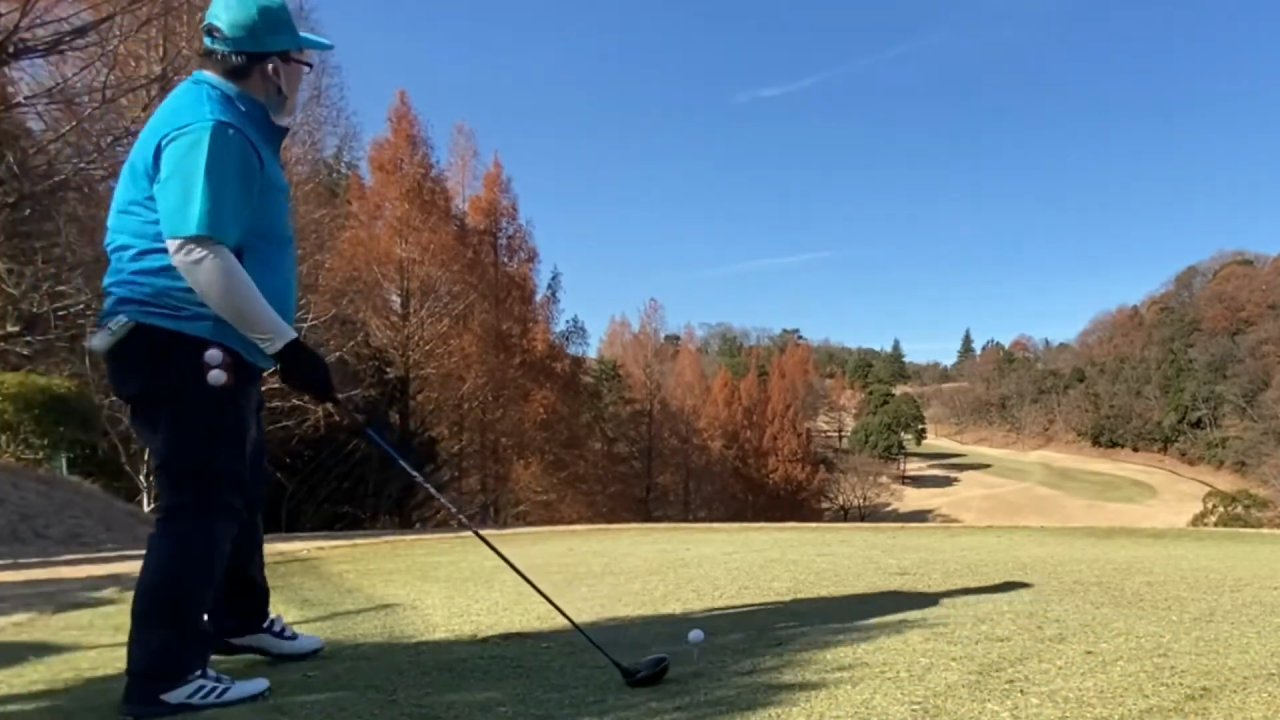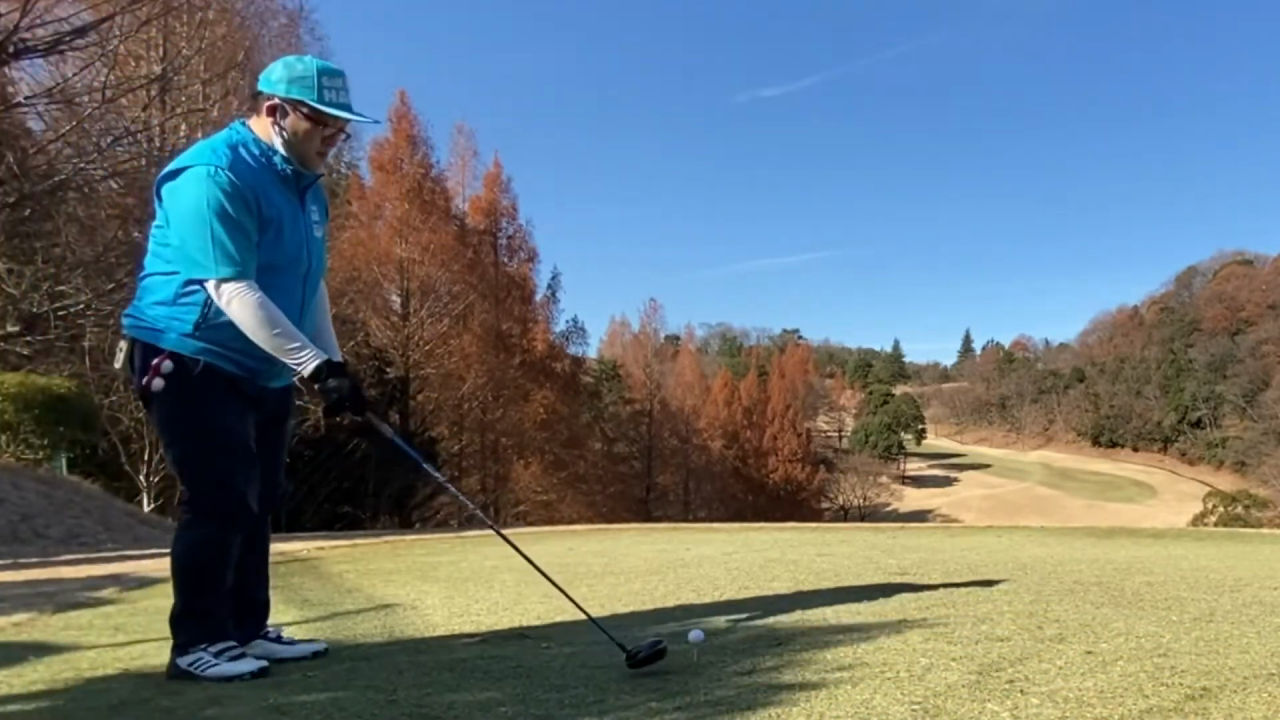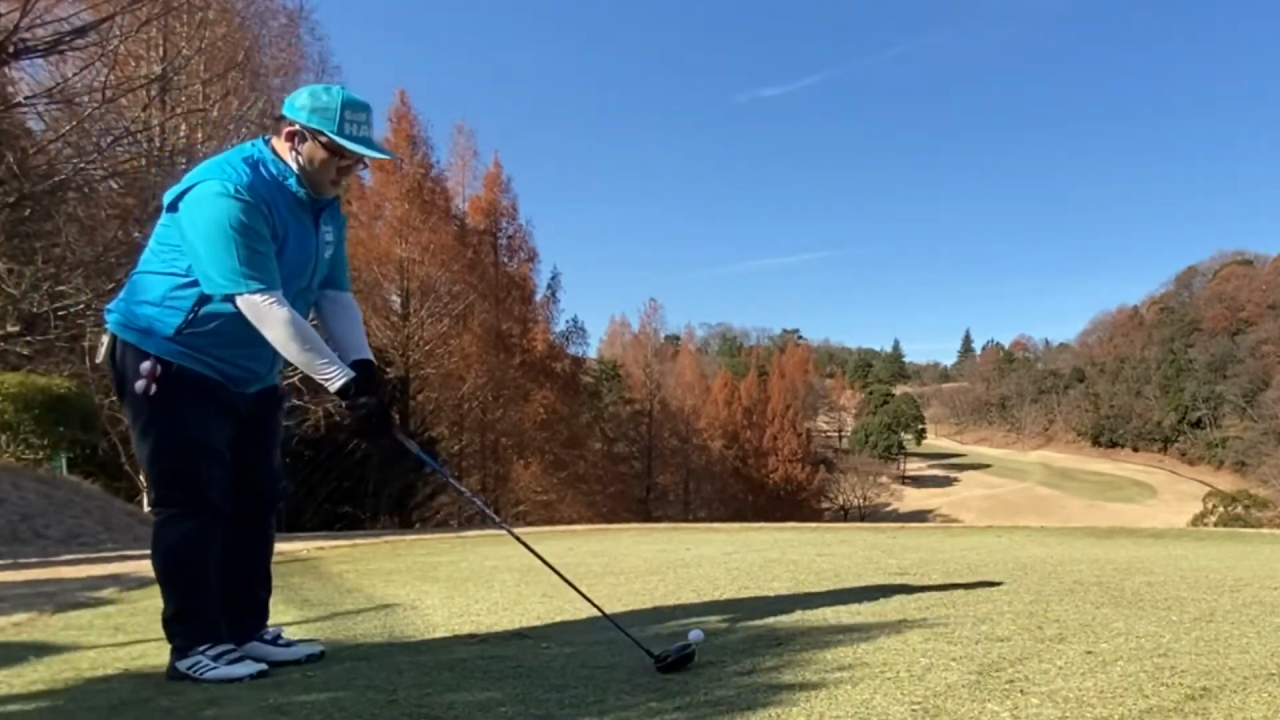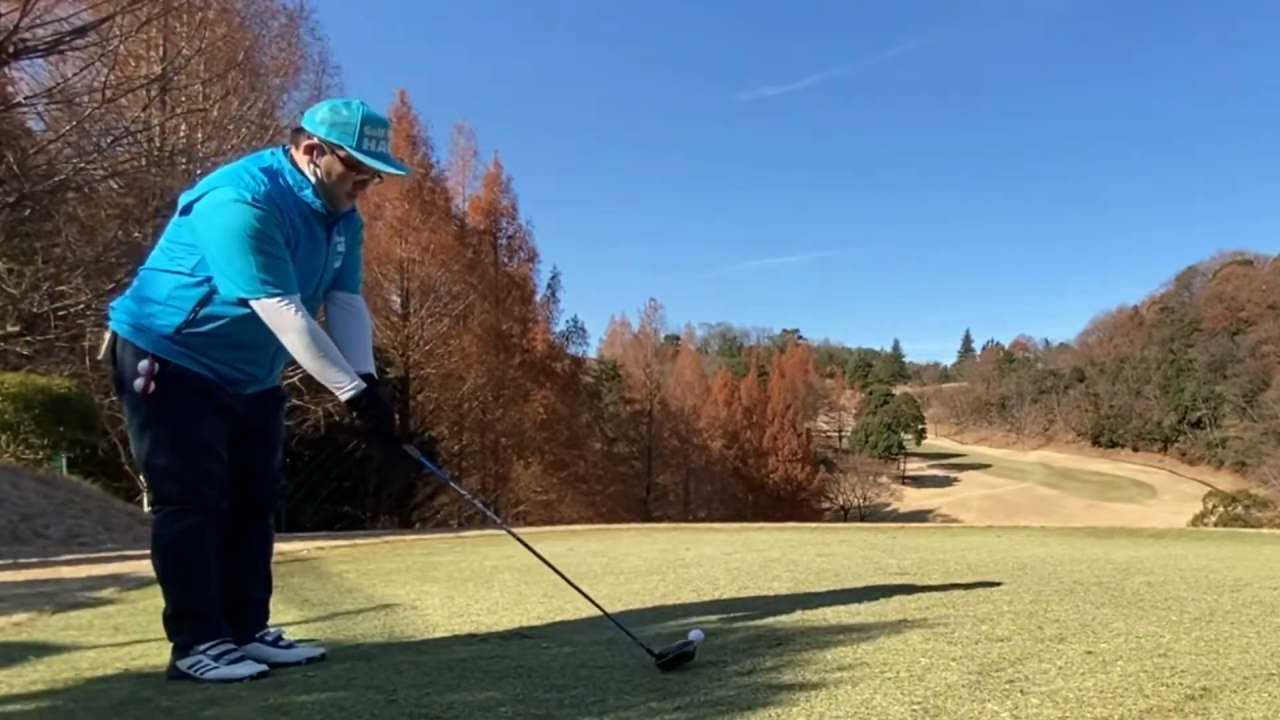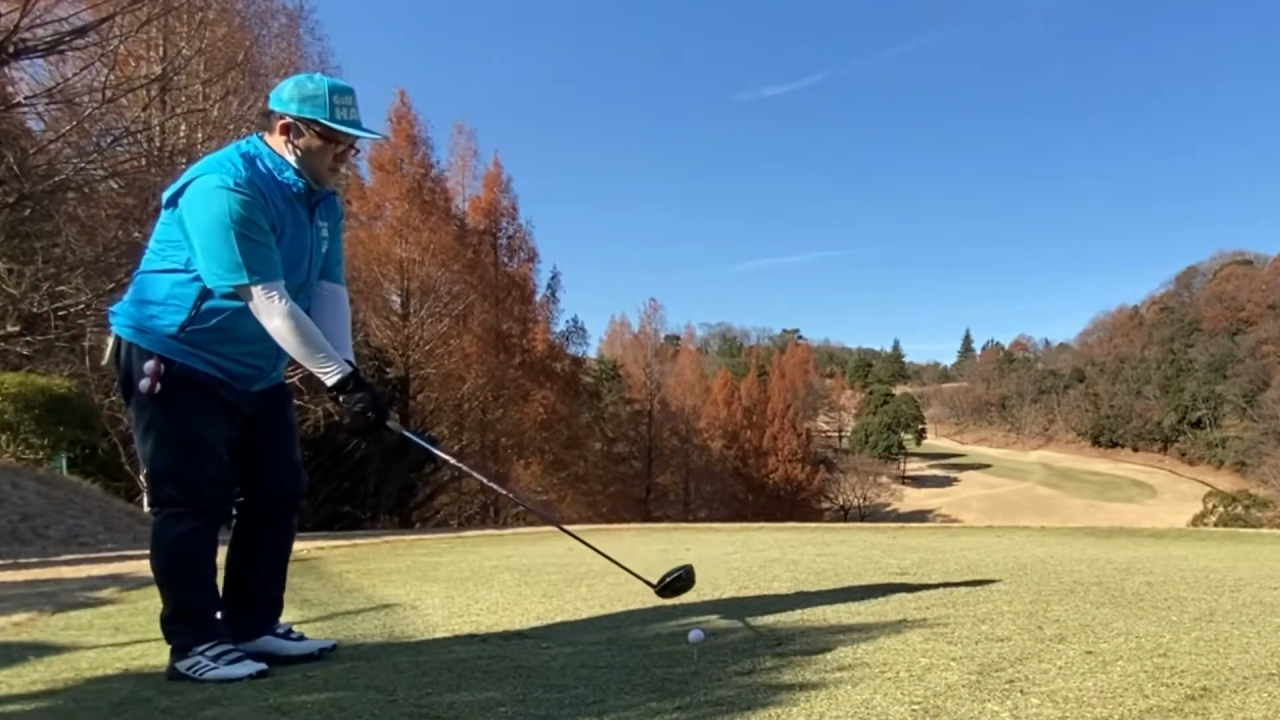
dt=0.5s
person 1, frame 1
left shoulder: (228, 126)
right shoulder: (208, 129)
right elbow: (198, 254)
left wrist: (275, 347)
right wrist: (286, 346)
left hip: (211, 348)
right hip: (180, 347)
left knee: (234, 492)
right knee: (199, 504)
left ankle: (239, 620)
person 1, frame 2
left shoulder: (303, 185)
right shoulder: (214, 175)
left elbow: (308, 284)
right elbow: (234, 291)
left wrist: (331, 362)
right wrist: (315, 366)
left hip: (261, 372)
right hip: (190, 362)
left knee: (254, 502)
right knee: (220, 500)
left ankle: (244, 629)
right ankle: (197, 641)
person 1, frame 3
left shoulder: (325, 207)
right shoulder: (228, 192)
left elbow: (334, 294)
right elbow: (265, 306)
left wrist: (363, 366)
right wrist: (343, 383)
left hip: (248, 375)
right hip: (170, 363)
left knee: (255, 500)
right knee: (193, 503)
left ankle: (244, 630)
right ankle: (195, 644)
person 1, frame 4
left shoulder: (342, 217)
right shoulder: (242, 200)
left elbow: (346, 302)
right elbow: (284, 314)
left wrist: (367, 380)
right wrist: (352, 392)
left hip: (248, 377)
right hip: (169, 361)
left knee: (252, 502)
right knee: (192, 502)
left ankle: (244, 631)
right ankle: (196, 642)
person 1, frame 5
left shoulder: (322, 201)
right shoulder: (226, 187)
left elbow: (328, 292)
right elbow: (268, 303)
left wrist: (348, 372)
right wrist: (338, 379)
left hip: (254, 374)
right hip: (174, 362)
left knee: (276, 496)
right knee: (194, 505)
left ankle: (252, 628)
right ankle: (194, 643)
